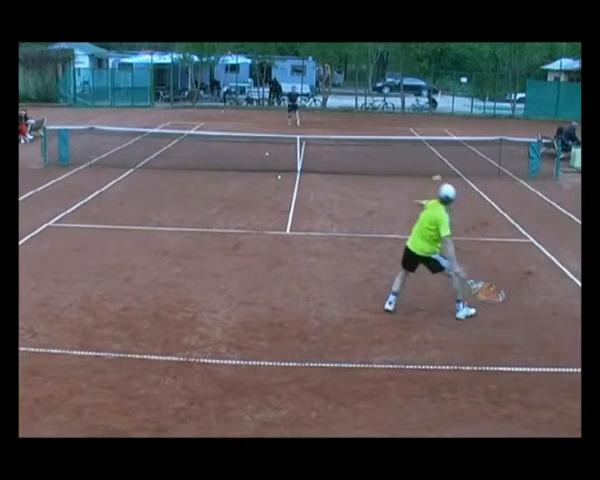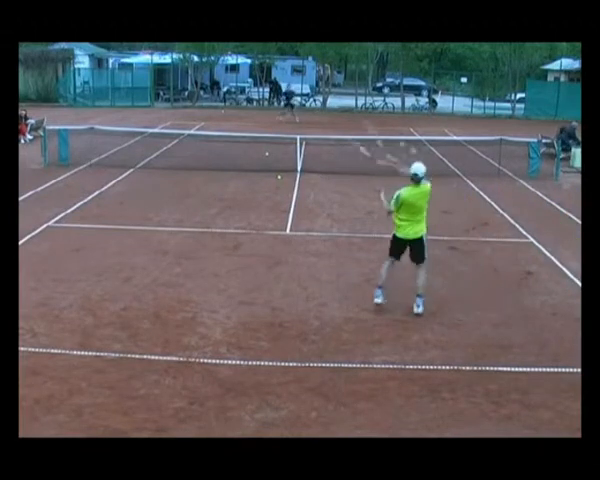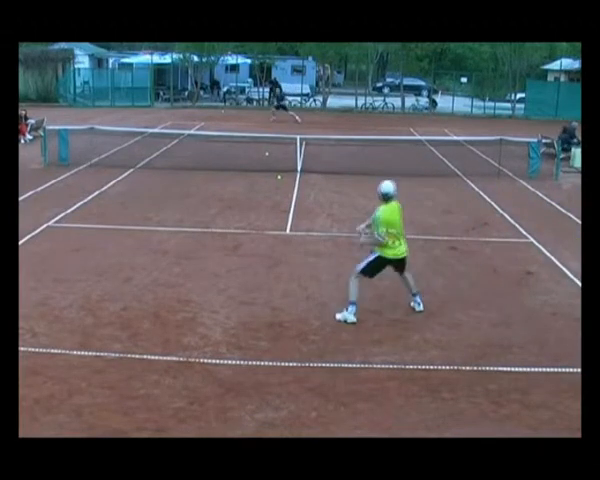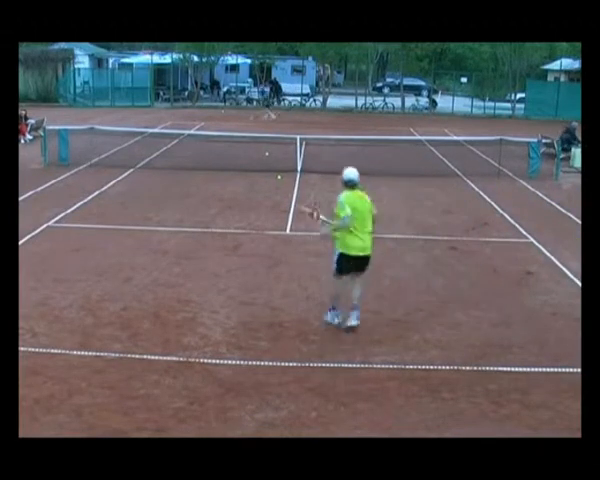
dt=0.3s
person 1, frame 1
left shoulder: (431, 204)
right shoulder: (443, 217)
left elbow: (423, 204)
right elbow: (447, 243)
right wrist: (455, 266)
left hip: (411, 246)
right hip: (428, 252)
left knee: (404, 273)
right knee: (453, 274)
left ankle: (391, 302)
right ankle: (461, 308)
person 1, frame 2
left shoulder: (402, 193)
right shoulder: (427, 188)
left elbow: (389, 212)
left wrist: (383, 199)
left hip: (400, 233)
right hip: (418, 234)
left knee: (389, 261)
right knee: (421, 267)
left ankle: (379, 294)
right ankle: (419, 303)
person 1, frame 3
left shoulder: (380, 213)
right shoulder: (396, 206)
left elbow: (380, 240)
left wrist: (365, 240)
right wrist: (364, 226)
left hip: (384, 253)
right hip: (400, 251)
left knee: (355, 277)
right knee: (404, 273)
left ankle: (350, 312)
right ankle: (417, 302)
person 1, frame 4
left shoulder: (343, 197)
right shoulder: (365, 197)
left elbow: (347, 220)
right elbow: (372, 218)
left wrist: (331, 228)
left hip: (347, 247)
right hip: (365, 247)
left knee: (338, 279)
right knee: (356, 279)
left ankle: (333, 314)
right ankle: (353, 315)
